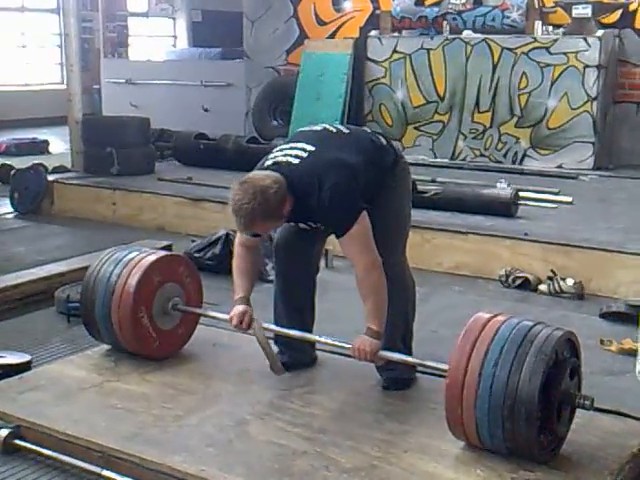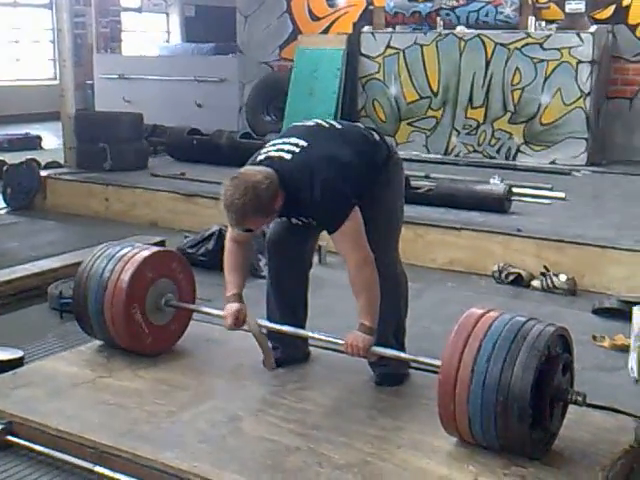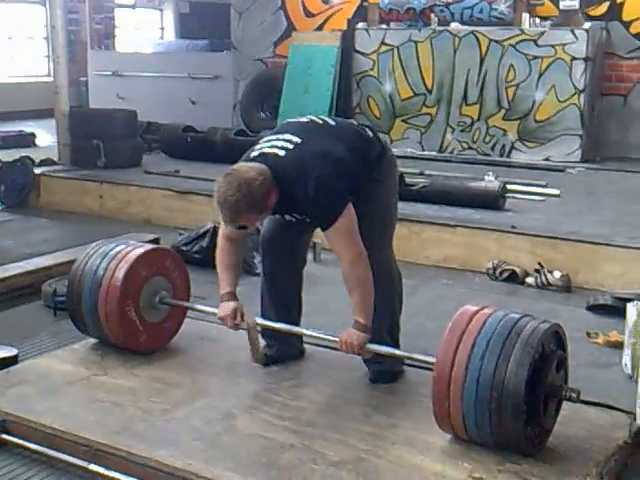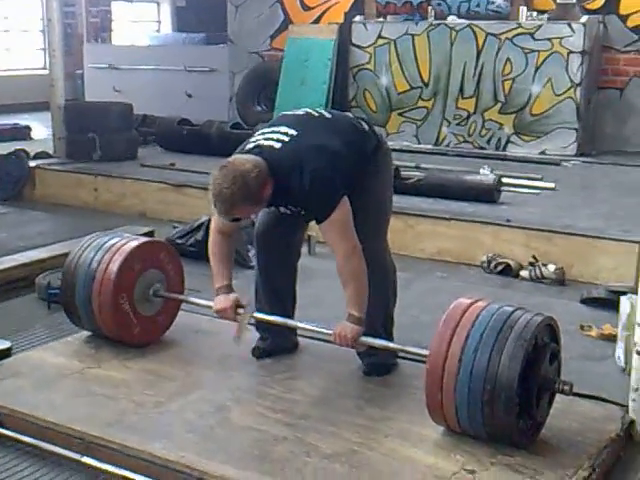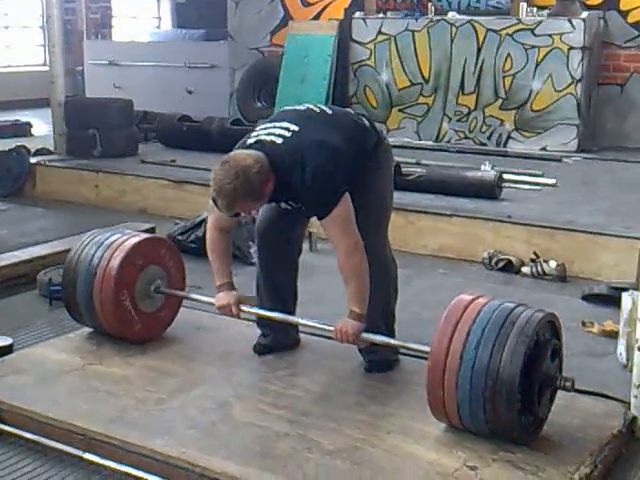
dt=0.1s
person 1, frame 1
left shoulder: (332, 194)
right shoulder: (258, 194)
left elbow: (367, 264)
right elbow: (245, 245)
left wrist: (373, 332)
right wrist: (241, 299)
left hip: (383, 173)
left knee: (388, 262)
right knee: (288, 250)
left ankle: (396, 359)
right ankle: (294, 348)
person 1, frame 2
left shoulder: (323, 190)
right shoulder: (250, 189)
left elbow: (359, 260)
right elbow: (236, 241)
left wrist: (366, 328)
right wrist: (233, 297)
left hip: (376, 168)
left knee: (381, 258)
right knee: (280, 246)
left ankle: (389, 354)
right ankle: (288, 343)
person 1, frame 3
left shoulder: (317, 187)
right shoulder: (243, 186)
left elbow: (353, 256)
right elbow: (228, 238)
left wrist: (361, 326)
right wrist: (227, 295)
left hip: (370, 165)
left knee: (375, 255)
right knee: (275, 243)
left ankle: (384, 352)
right ankle: (282, 341)
person 1, frame 4
left shoulder: (313, 180)
right shoulder: (237, 178)
left elbow: (347, 250)
right elbow: (220, 232)
left wrist: (355, 318)
right wrist: (223, 289)
left hip: (365, 158)
left knee: (370, 248)
right knee: (269, 236)
left ankle: (378, 344)
right ankle: (276, 334)
person 1, frame 5
left shoulder: (314, 175)
right shoulder: (237, 174)
left elbow: (348, 246)
right elbow: (217, 227)
left wrist: (356, 315)
right wrist: (224, 286)
left hip: (366, 155)
left knee: (370, 244)
right knee: (270, 232)
left ankle: (379, 341)
right ankle: (277, 330)
